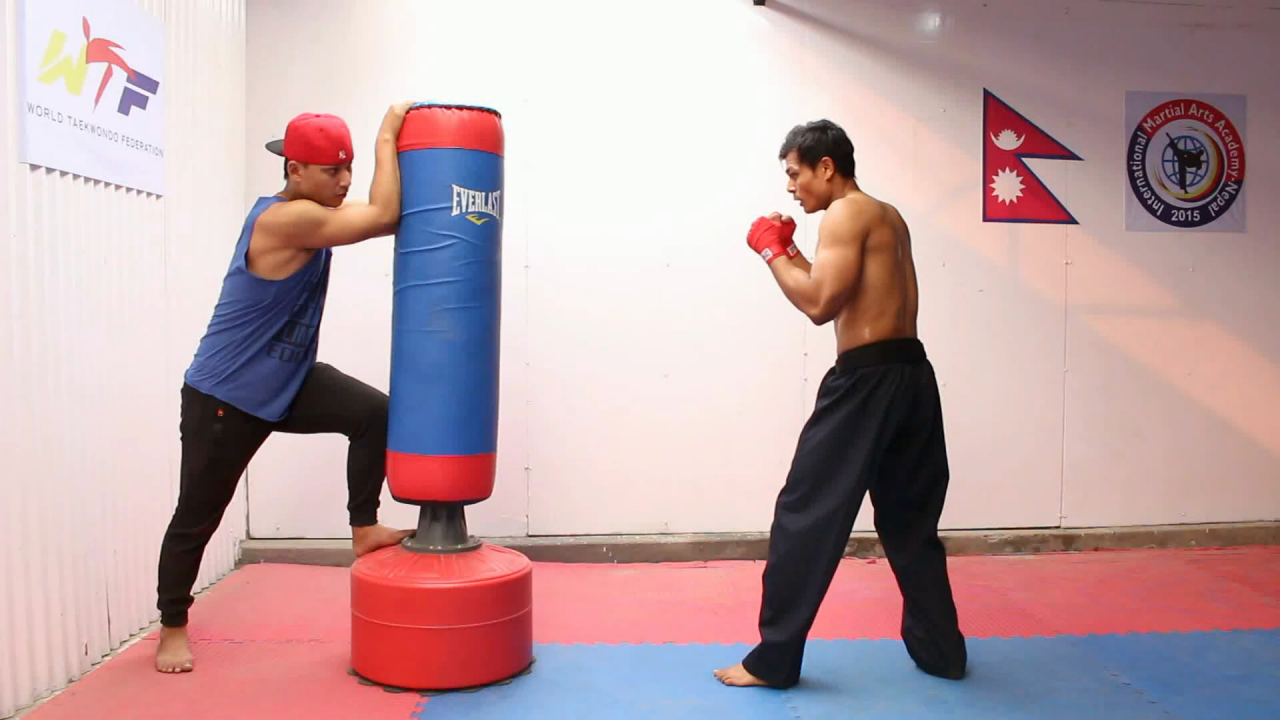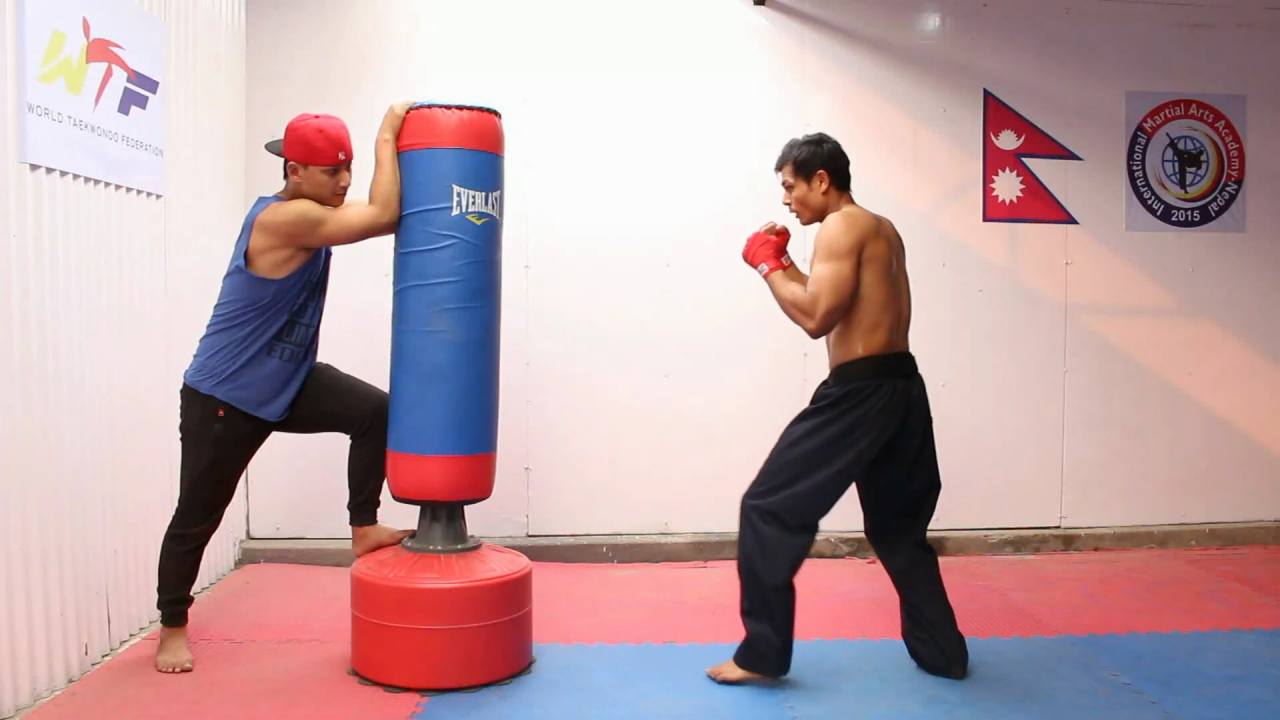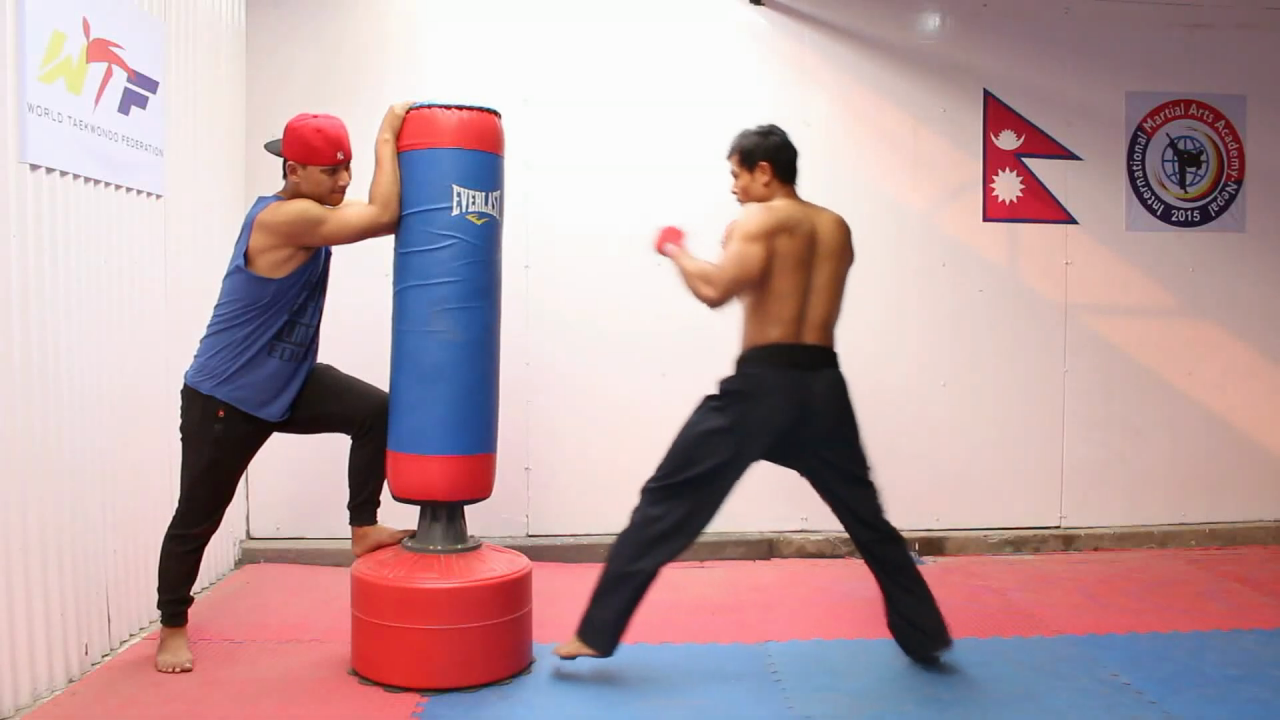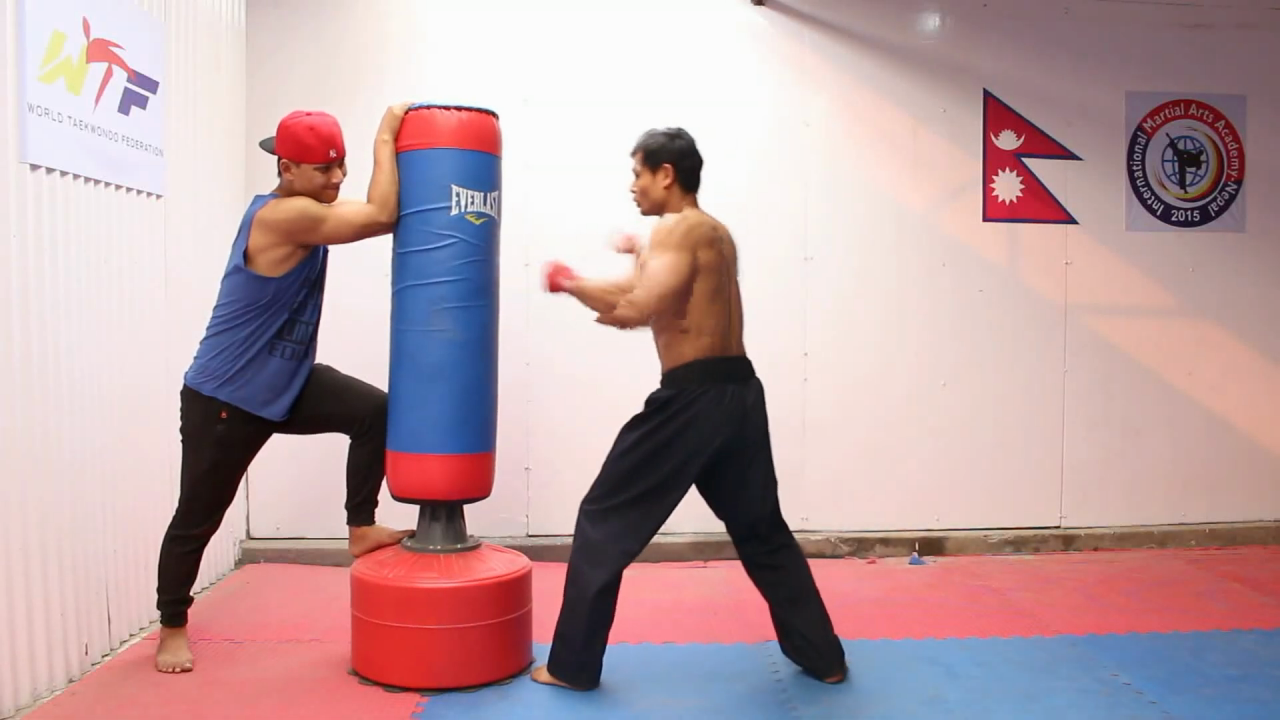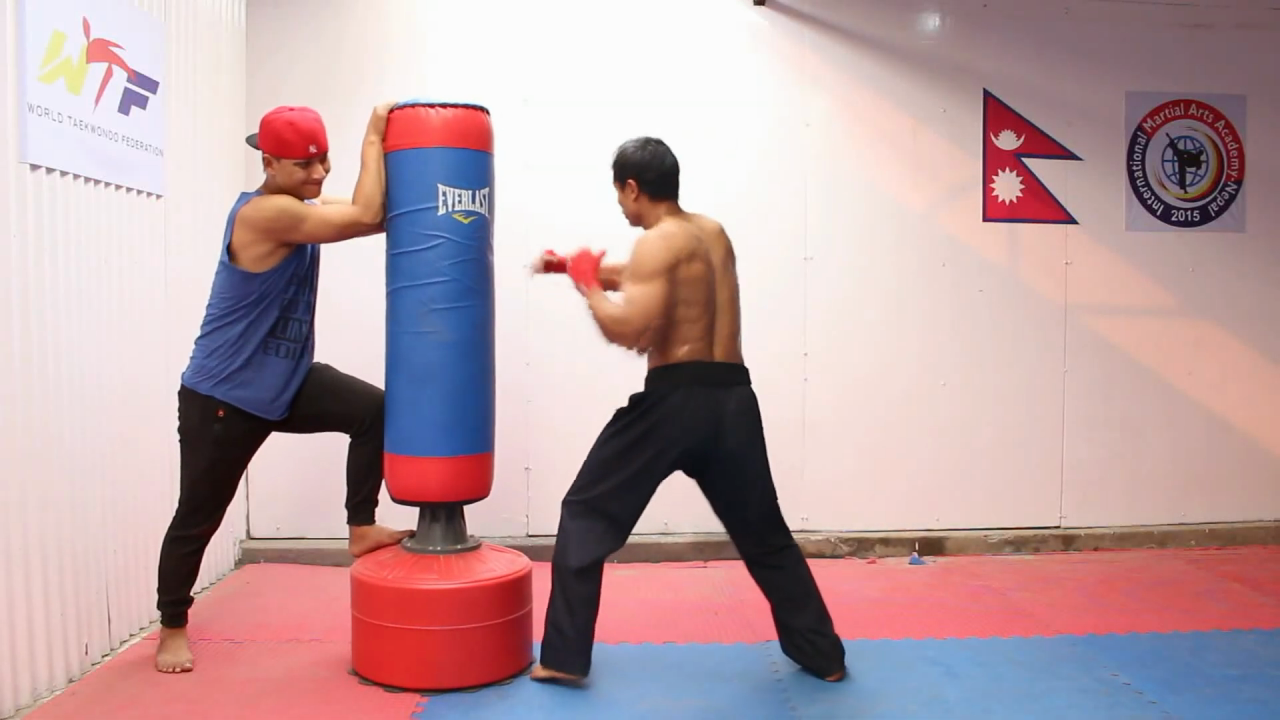
dt=1s
person 1, frame 1
left shoulder: (314, 213)
right shoulder: (284, 219)
left elbow: (386, 217)
right elbow: (381, 216)
right wrist: (388, 135)
left hip: (288, 382)
right hip: (223, 396)
left knee: (375, 413)
right knee: (198, 516)
left ankle: (363, 529)
right ankle: (173, 627)
person 1, frame 2
left shoulder: (314, 212)
right shoulder: (282, 219)
left elbow: (383, 216)
right elbow: (380, 217)
right wrist: (388, 135)
left hip: (289, 382)
right hip: (223, 395)
left knee: (375, 412)
right knee: (198, 517)
left ankle: (363, 529)
right ankle: (172, 628)
person 1, frame 3
left shoulder: (314, 212)
right shoulder: (282, 218)
left elbow: (384, 216)
right elbow: (380, 216)
right wrist: (387, 136)
left hip: (288, 383)
right hip: (223, 396)
left knee: (376, 411)
right knee: (198, 518)
left ankle: (363, 529)
right ankle: (172, 628)
person 1, frame 4
left shoulder: (310, 210)
right shoulder: (281, 216)
left elbow: (381, 217)
right elbow: (378, 216)
right wrist: (386, 137)
left hip: (287, 383)
right hip: (223, 397)
left knee: (374, 411)
right knee: (198, 517)
left ankle: (360, 529)
right ankle: (172, 628)
person 1, frame 5
left shoulder: (304, 207)
right shoulder: (264, 213)
left elbow: (374, 216)
right elbow: (364, 217)
right wrist: (373, 139)
left hip: (287, 382)
right hip: (222, 396)
left knee: (374, 410)
right knee: (198, 518)
left ankle: (361, 528)
right ankle: (173, 628)
person 2, frame 1
left shoulder: (845, 213)
right shoulder: (888, 216)
left elbow: (820, 304)
left wrist: (772, 252)
right wrist: (791, 251)
left hip: (868, 380)
right hip: (909, 377)
left knee: (805, 513)
right knee: (909, 519)
left ankle: (774, 659)
right ankle: (941, 650)
person 2, frame 2
left shoulder: (841, 227)
right shoulder: (883, 229)
left elbow: (816, 318)
left wrist: (765, 266)
right wrist: (783, 262)
left hip: (860, 393)
right hip: (901, 389)
left knee: (768, 509)
right knee: (900, 528)
left ankle: (763, 652)
right ankle: (942, 651)
person 2, frame 3
left shoulder: (761, 220)
right shoulder: (836, 228)
left elbow: (714, 290)
left wrist: (674, 249)
left hip: (762, 384)
right hip: (821, 384)
left knee: (667, 502)
right knee: (864, 511)
left ankle: (597, 633)
right ankle: (922, 634)
person 2, frame 4
left shoulder: (679, 229)
right shoulder: (712, 232)
left elbow: (640, 307)
left wrist: (575, 285)
right wrist: (638, 252)
left hip: (694, 398)
right hip: (737, 394)
left knee: (604, 522)
right knee: (763, 532)
left ankle: (572, 666)
right ankle: (824, 656)
person 2, frame 5
left shoulder: (657, 244)
right shoulder: (712, 232)
left elbow: (626, 331)
left wrist: (584, 280)
right wrist: (585, 268)
left hip: (674, 400)
right hip: (733, 398)
left knee: (587, 518)
right knee: (764, 533)
left ankle: (564, 657)
right ankle: (823, 655)
